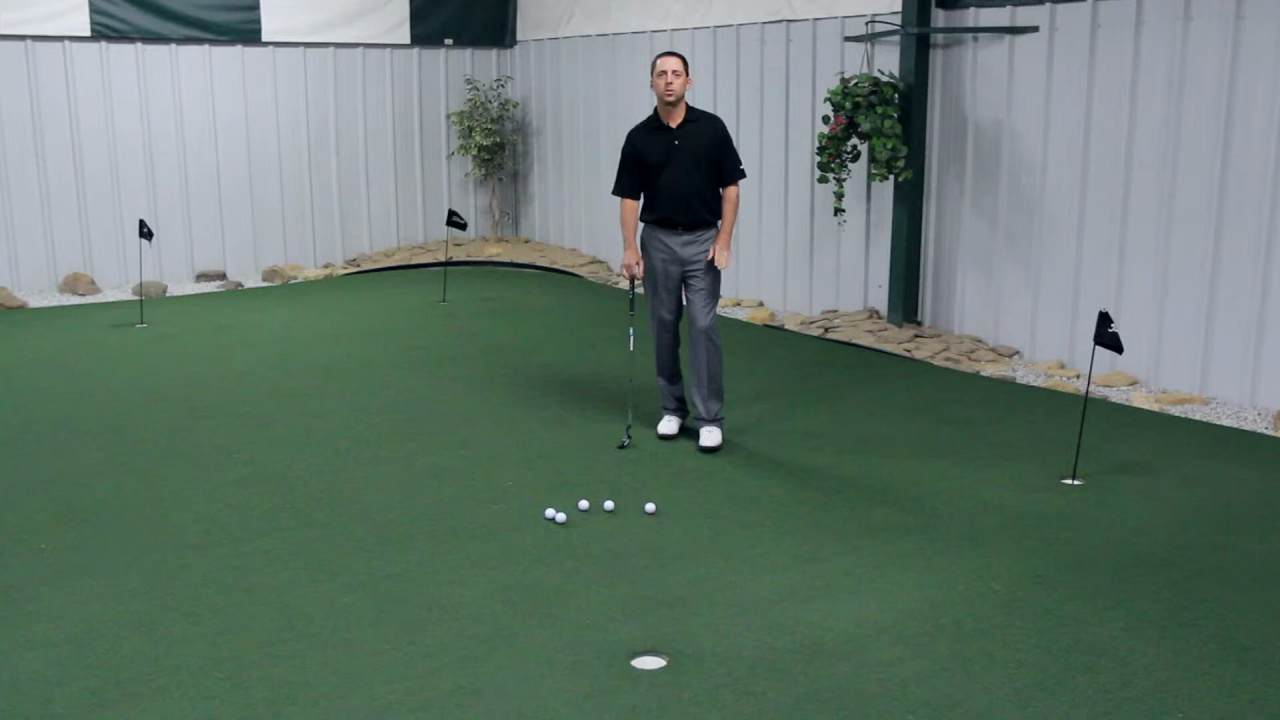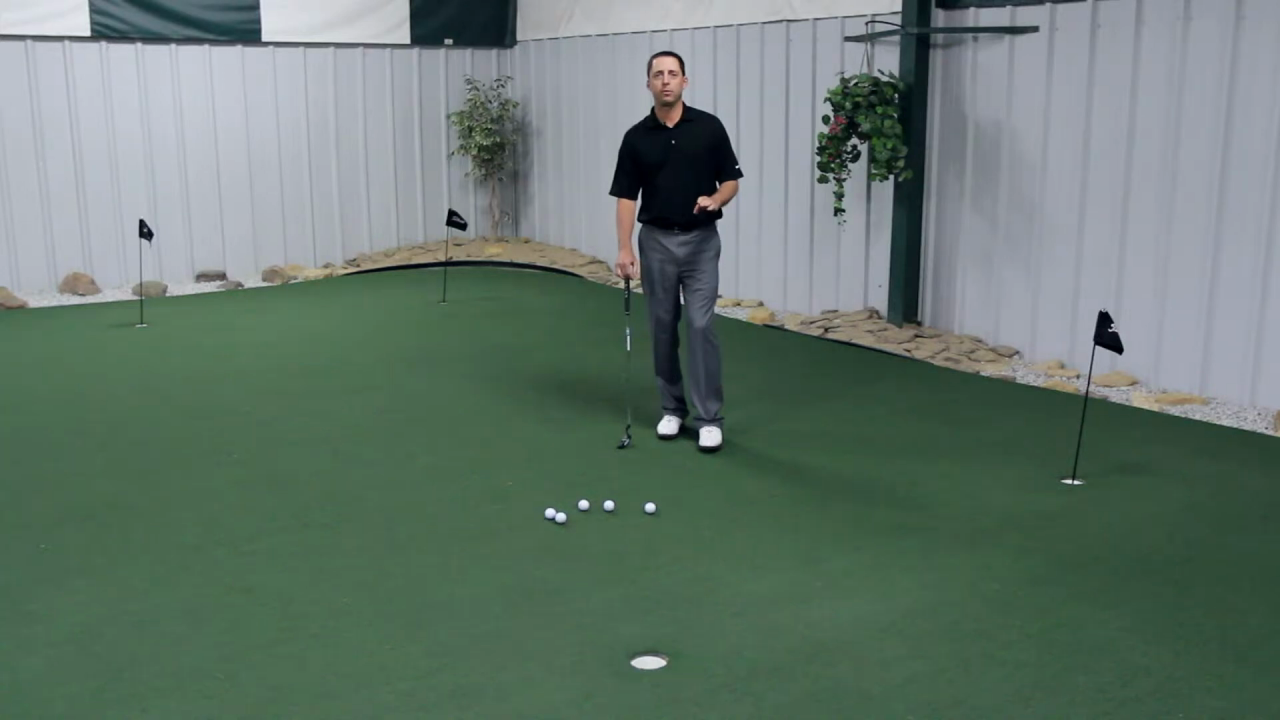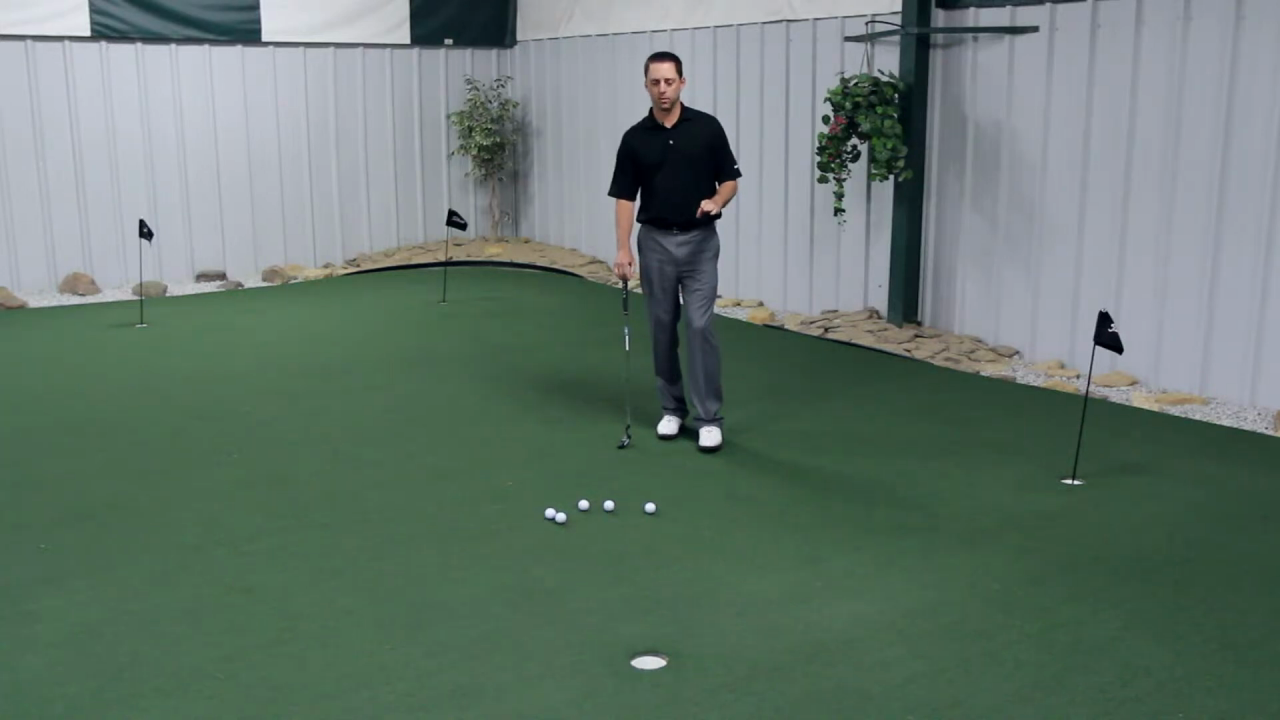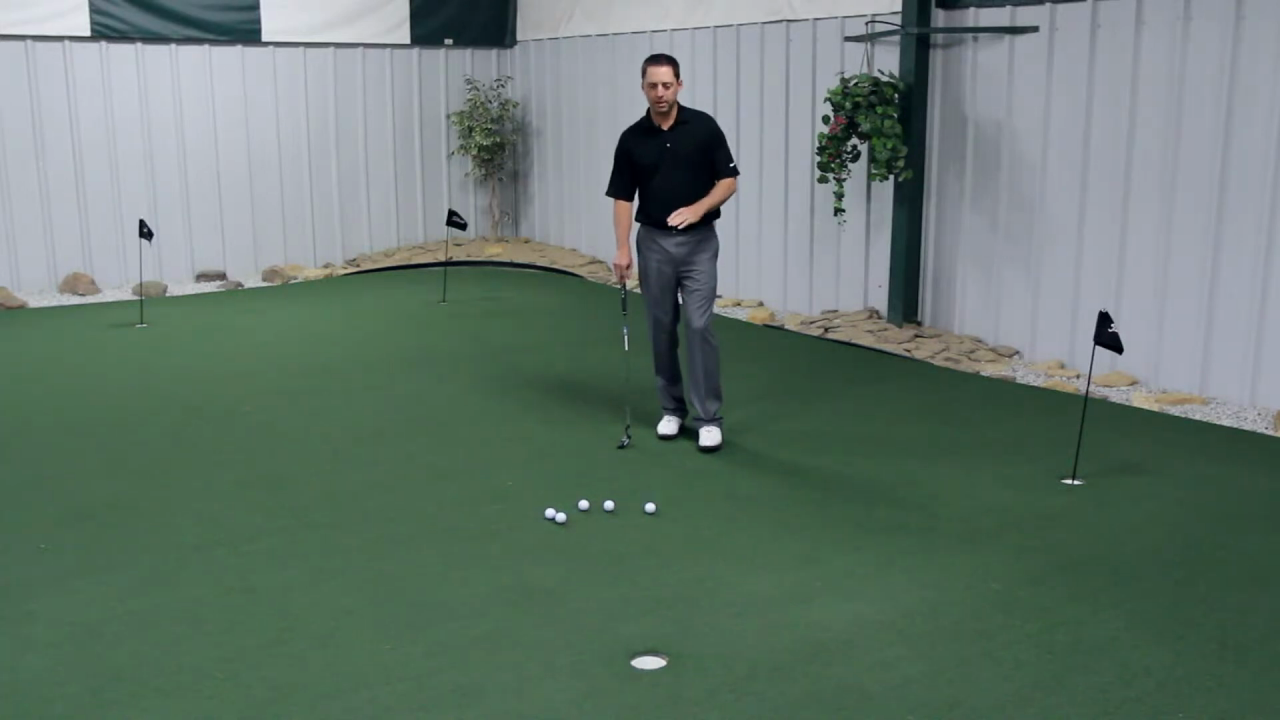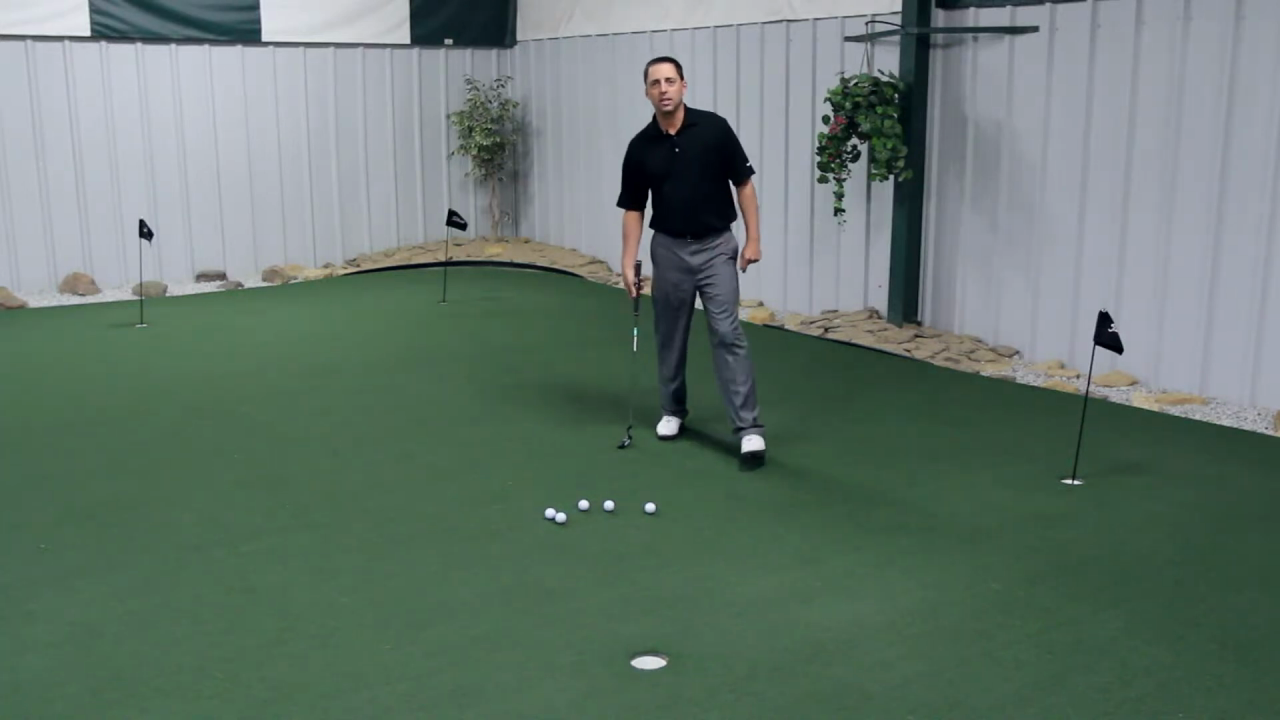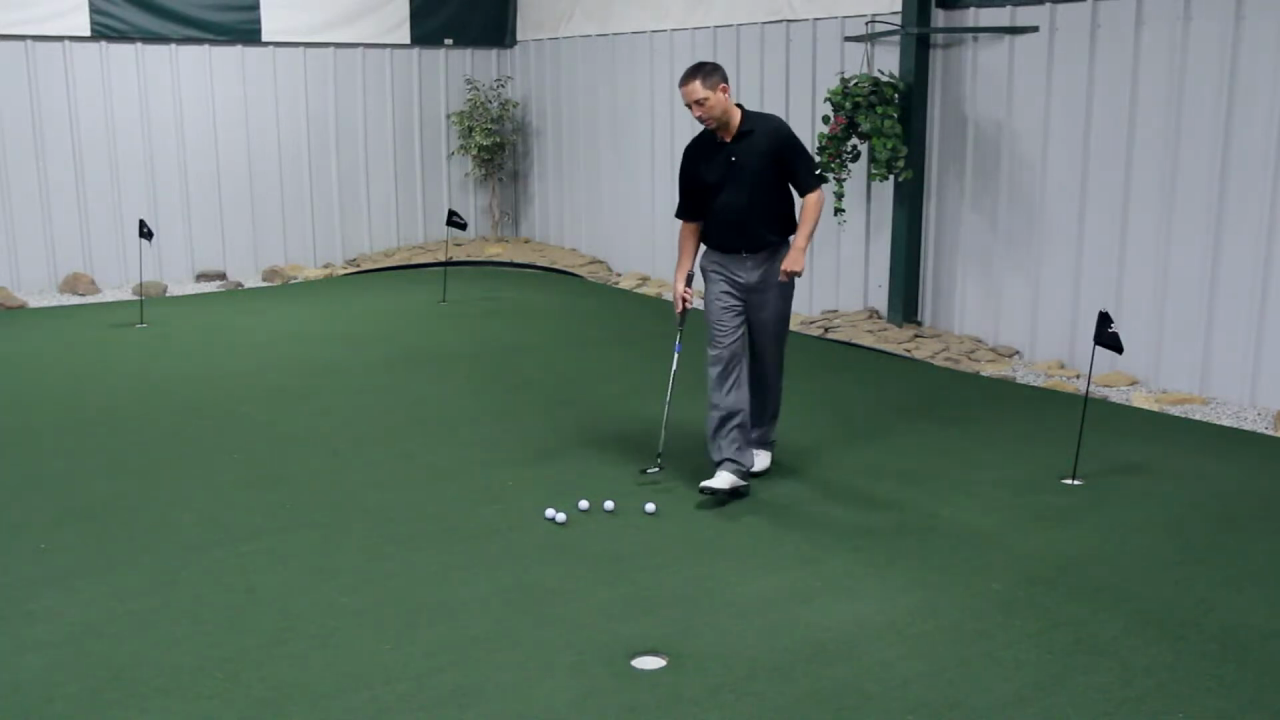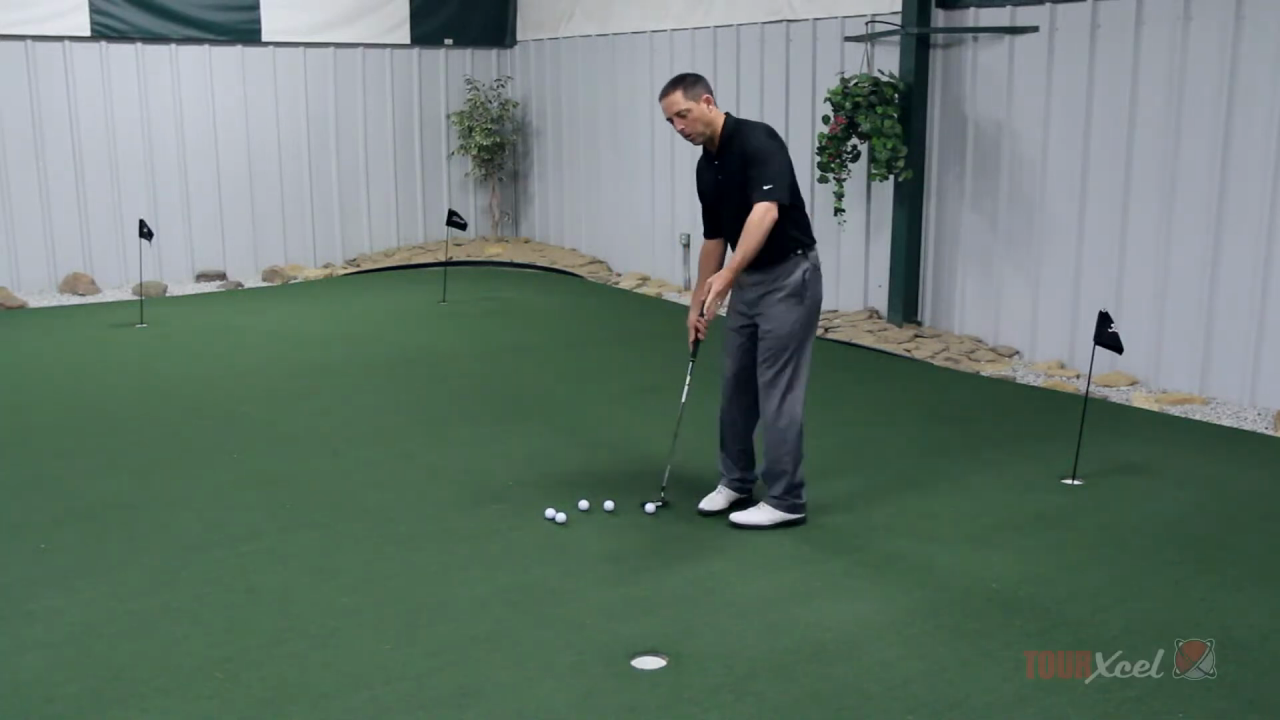
dt=0.7s
person 1, frame 1
left shoulder: (712, 128)
right shoulder: (638, 137)
left elbow: (730, 188)
right elbow: (629, 196)
left wrist: (724, 240)
right wrist: (630, 248)
left hip: (702, 240)
right hip: (658, 241)
left knee: (703, 327)
right knee: (664, 327)
left ankle: (709, 417)
right ankle: (673, 408)
person 1, frame 2
left shoulder: (709, 127)
right shoulder: (636, 137)
left elbow: (731, 181)
right elbow: (626, 196)
left wrist: (715, 200)
right wrist: (624, 248)
left hip: (700, 240)
right hip: (656, 241)
left knee: (701, 326)
right knee: (662, 328)
left ankle: (709, 418)
right ankle: (672, 408)
person 1, frame 3
left shoulder: (707, 127)
right shoulder: (634, 137)
left elbow: (730, 181)
right elbow: (625, 197)
left wrist: (716, 202)
right wrist: (623, 248)
left hip: (700, 240)
right hip: (654, 241)
left knee: (700, 327)
right knee: (662, 327)
left ankle: (709, 418)
right ankle: (672, 409)
person 1, frame 4
left shoulder: (704, 126)
right shoulder: (632, 138)
left elbow: (728, 181)
right elbow: (623, 197)
left wrist: (698, 208)
right wrist: (622, 248)
left hip: (699, 242)
right hip: (653, 242)
left knee: (700, 326)
right knee: (662, 328)
left ankle: (709, 417)
right ankle: (673, 408)
person 1, frame 5
left shoulder: (714, 128)
right shoulder: (640, 147)
left elbow: (743, 183)
right elbow: (633, 208)
left wrist: (753, 238)
right wrist: (628, 261)
left hip: (716, 247)
right hip: (669, 249)
left knee: (728, 334)
right knee: (670, 336)
left ankle: (749, 427)
right ankle: (673, 409)
person 1, frame 6
left shoulder: (773, 133)
right shoulder: (695, 153)
left elbow: (812, 191)
right elbow: (691, 220)
left wrist: (799, 248)
right wrist: (681, 276)
left hip: (771, 263)
right hip: (720, 266)
left knee: (766, 360)
right knee: (725, 358)
left ankle: (759, 441)
right ankle: (732, 464)
person 1, frame 7
left shoulder: (757, 140)
right shoulder: (706, 167)
left elbow: (767, 210)
right elbow: (714, 237)
left wrist: (727, 274)
right wrist: (697, 303)
left hip: (789, 275)
right hip: (746, 281)
left knee: (778, 388)
right knee: (736, 383)
left ankle: (785, 499)
right ankle: (736, 481)
